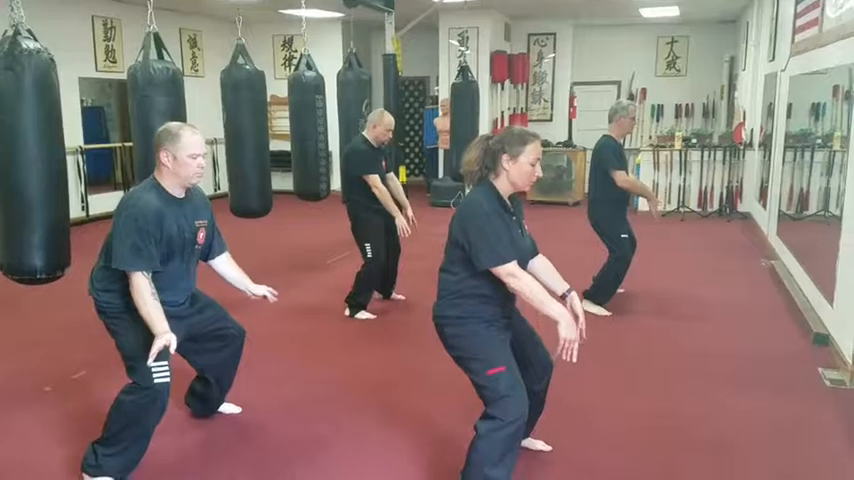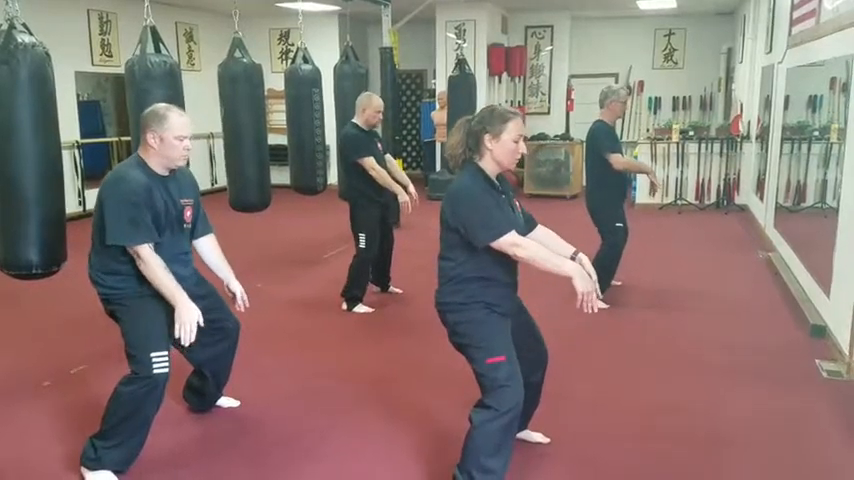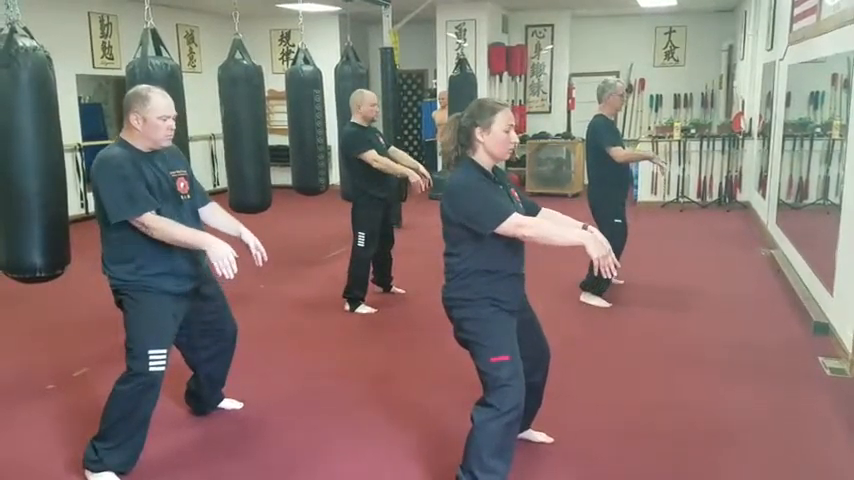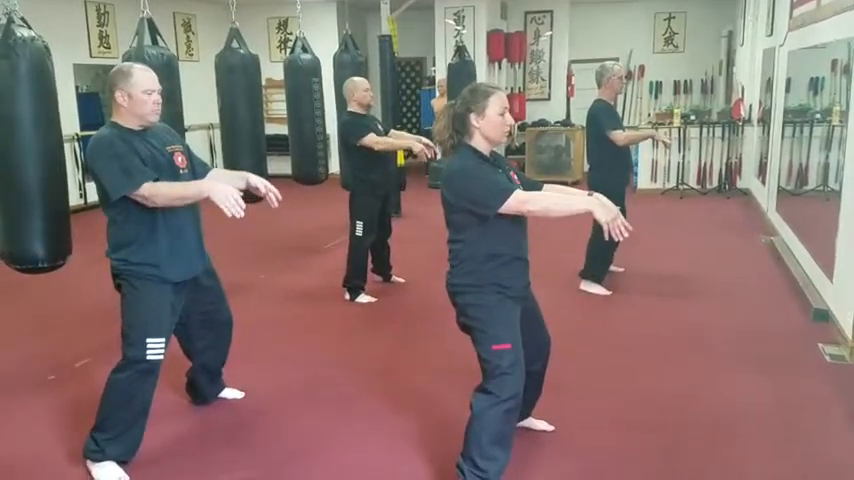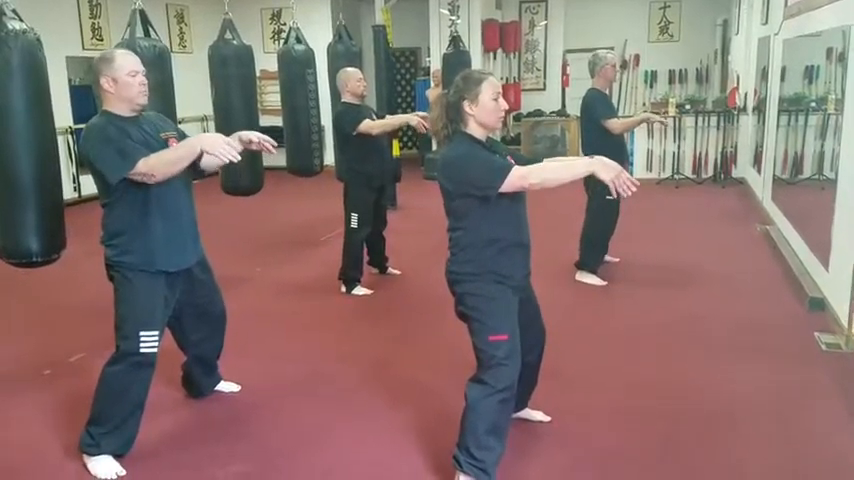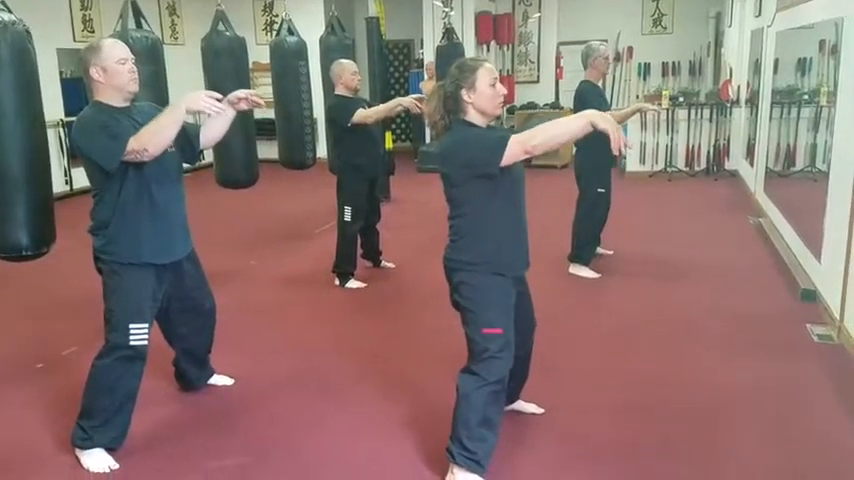
dt=0.5s
person 1, frame 1
left shoulder: (197, 199)
right shoulder: (142, 208)
left elbow: (216, 254)
right elbow: (138, 279)
left wrist: (250, 286)
right wrist: (162, 331)
left hip: (180, 298)
right hip: (128, 304)
left knee: (229, 336)
right knee: (154, 384)
left ankle: (205, 401)
person 1, frame 2
left shoulder: (184, 178)
right shoulder: (126, 183)
left elbow: (203, 235)
right elbow: (142, 253)
left wrist: (230, 279)
right wrist: (180, 303)
left hip: (180, 278)
right hip: (131, 288)
left knee: (224, 328)
right knee: (151, 372)
left ankle: (203, 395)
person 1, frame 3
left shoulder: (172, 155)
right shoulder: (113, 163)
left elbow: (203, 206)
right elbow: (148, 222)
left wrist: (242, 231)
right wrist: (208, 242)
left hip: (191, 275)
right hip: (146, 284)
left knee: (220, 334)
right knee: (146, 370)
left ankle: (205, 398)
person 1, frame 4
left shoulder: (165, 134)
right shoulder: (106, 145)
left elbow: (203, 174)
right elbow: (149, 194)
left wrist: (242, 178)
right wrist: (209, 189)
left hip: (192, 261)
right hip: (146, 271)
left knee: (215, 325)
right knee: (142, 360)
left ankle: (207, 387)
person 1, frame 5
left shoulder: (158, 121)
right shoulder: (100, 133)
left elbow: (201, 162)
right elbow: (148, 171)
left wrist: (235, 141)
right wrist: (200, 139)
left hip: (185, 251)
right hip: (139, 262)
left knee: (208, 318)
right knee: (136, 353)
left ankle: (203, 379)
person 1, frame 6
left shoulder: (149, 111)
right shoulder: (91, 123)
left elbow: (198, 142)
right elbow: (142, 149)
left wrist: (228, 109)
right wrist: (183, 105)
left hip: (174, 245)
right hip: (128, 256)
left knee: (197, 313)
right knee: (126, 346)
left ankle: (195, 373)
right ankle: (91, 439)
person 2, frame 1
left shoulder: (510, 203)
right shoulder: (478, 210)
left elbow: (533, 258)
right elbow: (511, 274)
left wrist: (568, 295)
right wrist: (560, 316)
left hip: (499, 310)
right hip: (468, 319)
left knee: (538, 368)
right knee: (509, 405)
left ankle: (517, 435)
person 2, frame 2
left shoulder: (498, 184)
right shoulder: (466, 192)
left elbow: (533, 228)
right elbow: (514, 245)
left wrist: (577, 255)
right wrist: (572, 271)
left hip: (501, 297)
right hip: (471, 305)
left knee: (533, 359)
right knee: (504, 393)
left ankle: (513, 427)
person 2, frame 3
left shoulder: (496, 177)
right shoulder: (464, 186)
left elbow: (539, 213)
right elbow: (522, 227)
left wrist: (586, 228)
right wrist: (585, 239)
left hip: (507, 294)
right hip: (477, 302)
left knee: (535, 360)
right knee: (505, 390)
left ankle: (516, 427)
person 2, frame 4
left shoulder: (495, 162)
right shoulder: (463, 171)
left elbow: (541, 188)
right elbow: (526, 203)
left wrist: (591, 196)
right wrist: (590, 204)
left hip: (511, 281)
right hip: (482, 289)
left knee: (536, 348)
right knee: (504, 377)
left ankle: (517, 414)
person 2, frame 5
left shoulder: (491, 149)
right shoulder: (459, 158)
left elbow: (541, 164)
right elbow: (527, 178)
left wrist: (595, 161)
right wrist: (593, 165)
left hip: (509, 271)
right hip: (481, 278)
left knee: (531, 340)
right knee: (500, 365)
left ankle: (513, 406)
person 2, frame 6
left shoulder: (489, 136)
right shoulder: (461, 144)
left elbow: (535, 143)
right elbow: (531, 144)
left wrist: (590, 121)
right wrist: (592, 117)
left hip: (505, 263)
right hip: (478, 269)
left knee: (520, 334)
right knee: (490, 357)
left ankle: (506, 397)
person 3, frame 1
left shoulder: (614, 144)
right shoulder: (606, 146)
left elbow: (626, 177)
right elbow: (622, 181)
left wrist: (647, 194)
right wrist: (650, 196)
left hip: (612, 209)
right hip: (603, 210)
left knee: (629, 246)
right knee: (621, 254)
left ankle: (605, 283)
right ankle: (592, 299)
person 3, frame 2
left shoulder: (606, 129)
right shoulder: (600, 130)
left elbow: (618, 162)
right elbow: (618, 163)
left wrist: (643, 170)
right wrist: (647, 169)
left hip: (610, 197)
right hip: (601, 198)
left knee: (619, 237)
right knee: (613, 242)
left ankle: (603, 277)
person 3, frame 3
left shoulder: (607, 123)
right shoulder: (599, 125)
right elbow: (619, 155)
left wrist: (641, 162)
right wrist: (650, 155)
left hip: (612, 192)
right hip: (604, 193)
left knee: (618, 235)
right knee: (611, 239)
left ankle: (604, 274)
right ankle: (590, 290)
person 3, frame 4
left shoulder: (607, 107)
right shoulder: (600, 109)
right elbow: (620, 138)
right wrist: (651, 134)
left hip: (613, 177)
right hip: (604, 178)
right knee: (605, 226)
left ankle: (603, 263)
right ankle: (589, 278)
person 3, frame 5
left shoulder: (601, 97)
right shoulder: (593, 98)
right elbow: (615, 127)
left wrist: (637, 126)
right wrist: (645, 117)
left knee: (609, 212)
right knee: (598, 214)
left ankle: (598, 253)
right ankle: (585, 268)
person 3, frame 6
left shoulder: (593, 89)
right shoulder: (586, 91)
right elbow: (609, 119)
left wrist: (632, 111)
right wrist: (637, 107)
left hip: (598, 159)
right hip: (590, 160)
left knee: (600, 204)
right knee: (589, 206)
left ankle: (591, 245)
right ankle: (577, 261)
person 4, frame 1
left shoulder: (378, 149)
right shoulder: (359, 150)
left elbow: (392, 179)
right elbow: (376, 186)
left wrist: (407, 207)
right wrist: (397, 215)
left hip: (380, 208)
right hip: (363, 211)
left knee: (393, 249)
right knee: (375, 258)
left ankle: (385, 290)
right ankle: (355, 305)
person 4, frame 2
left shoulder: (372, 134)
right shoulder: (351, 136)
left elbow: (389, 161)
right elbow: (373, 169)
left wrist: (408, 184)
right wrist: (399, 192)
left hip: (380, 199)
right hip: (363, 202)
left knee: (386, 243)
right knee: (366, 250)
left ankle: (382, 283)
right ankle: (351, 300)
person 4, frame 3
left shoulder: (372, 131)
right shoulder: (351, 134)
left elbow: (394, 152)
right elbow: (376, 161)
left wrist: (418, 166)
right wrist: (408, 173)
left hip: (383, 198)
right hip: (367, 200)
left knee: (385, 243)
right knee: (364, 248)
left ankle: (383, 282)
right ankle: (353, 300)
person 4, frame 4
left shoulder: (370, 119)
right shoulder: (349, 122)
left elbow: (393, 133)
right elbow: (377, 144)
left wrist: (418, 138)
right wrist: (411, 145)
left hip: (381, 186)
right hip: (364, 190)
left knee: (382, 232)
right knee: (362, 237)
left ankle: (383, 272)
right ankle: (353, 289)
person 4, frame 5
left shoulder: (365, 109)
right shoulder: (344, 113)
left elbow: (387, 121)
right elbow: (374, 128)
left wrist: (412, 116)
right wrist: (407, 119)
left hip: (377, 178)
right hip: (359, 181)
left knee: (377, 224)
right knee: (357, 229)
left ankle: (379, 264)
right ankle: (349, 282)
person 4, frame 6
left shoulder: (359, 101)
right shoulder: (337, 106)
left elbow: (385, 112)
right elbow: (369, 116)
left wrist: (405, 102)
right wrist: (399, 101)
left hip: (370, 171)
right hip: (352, 174)
left knee: (371, 217)
right knee: (350, 223)
left ankle: (373, 257)
right ankle: (343, 275)
